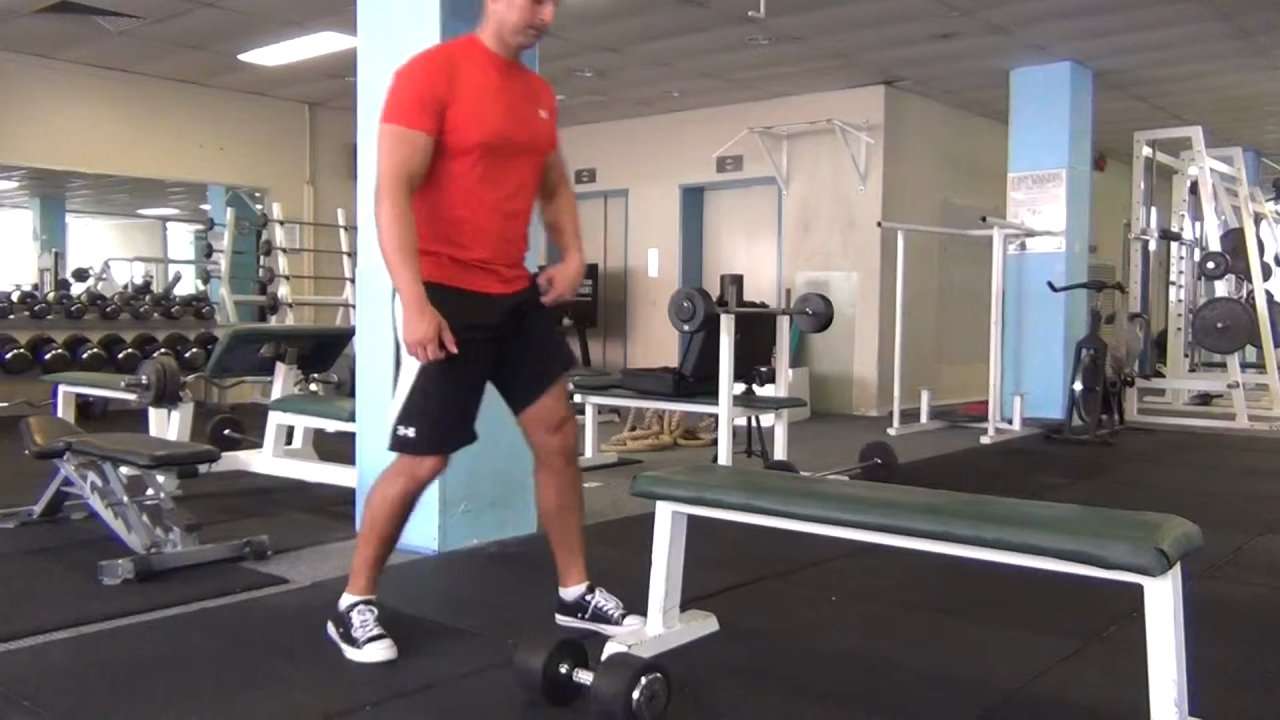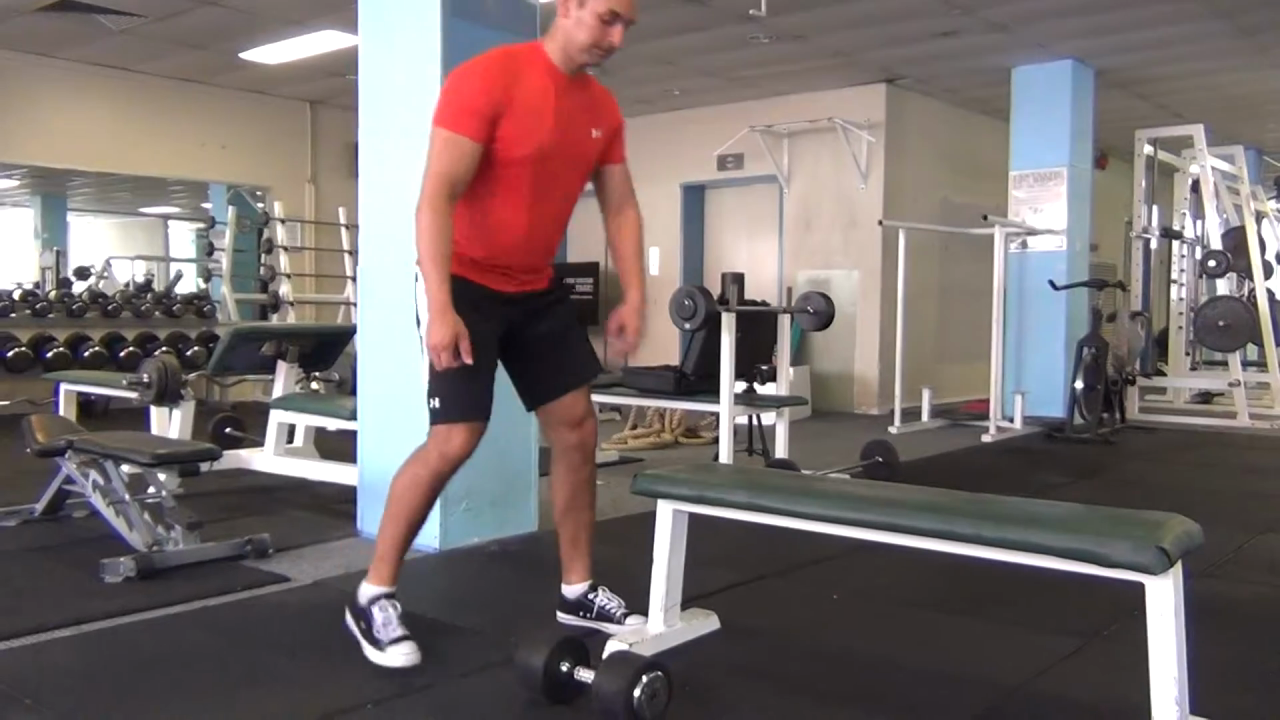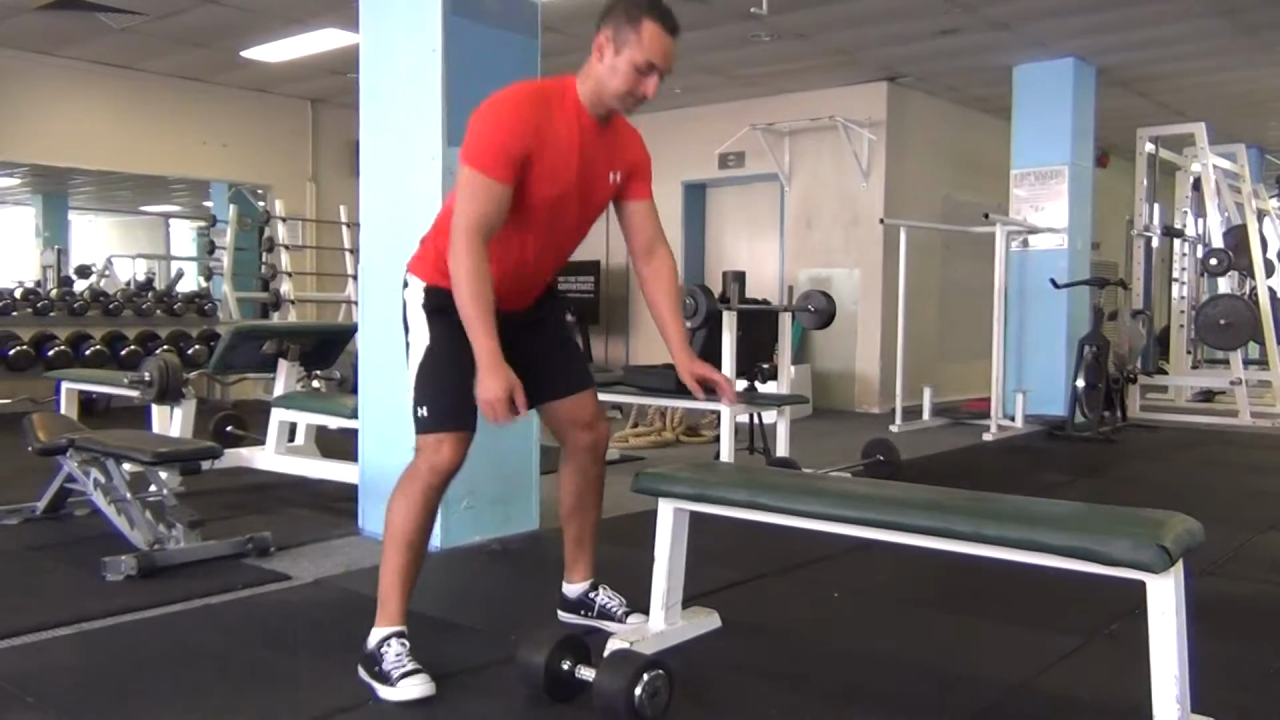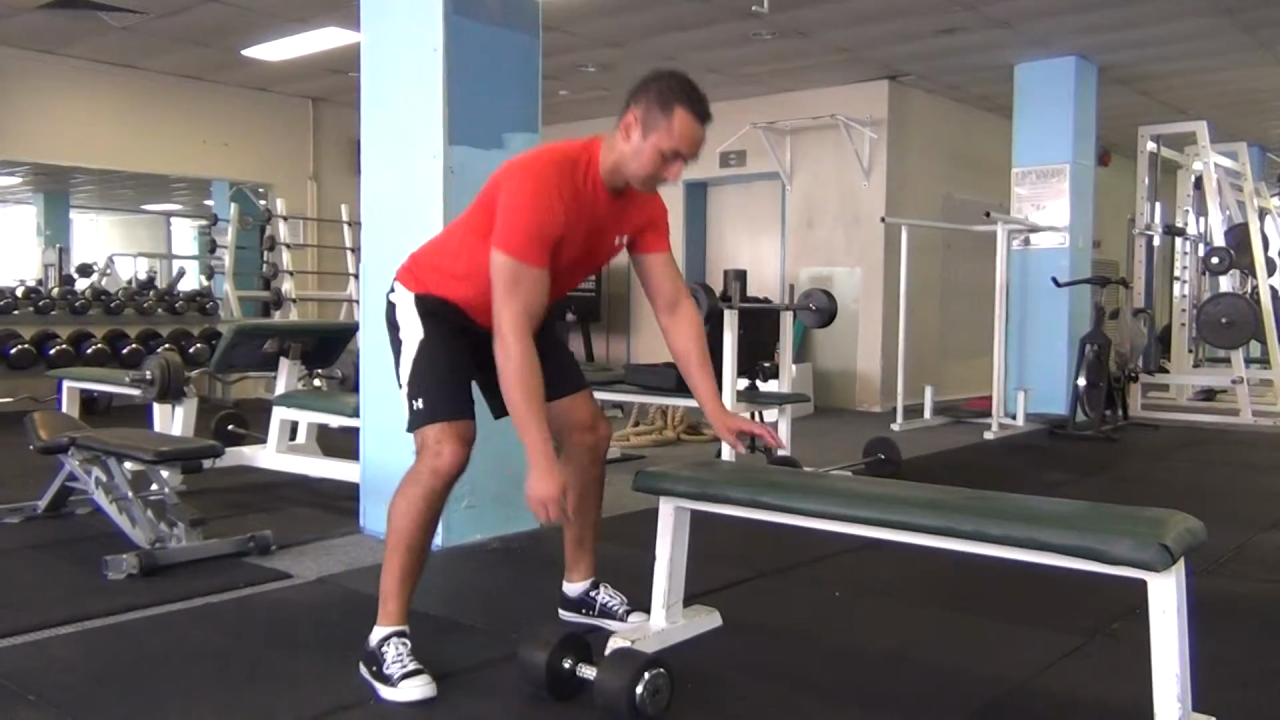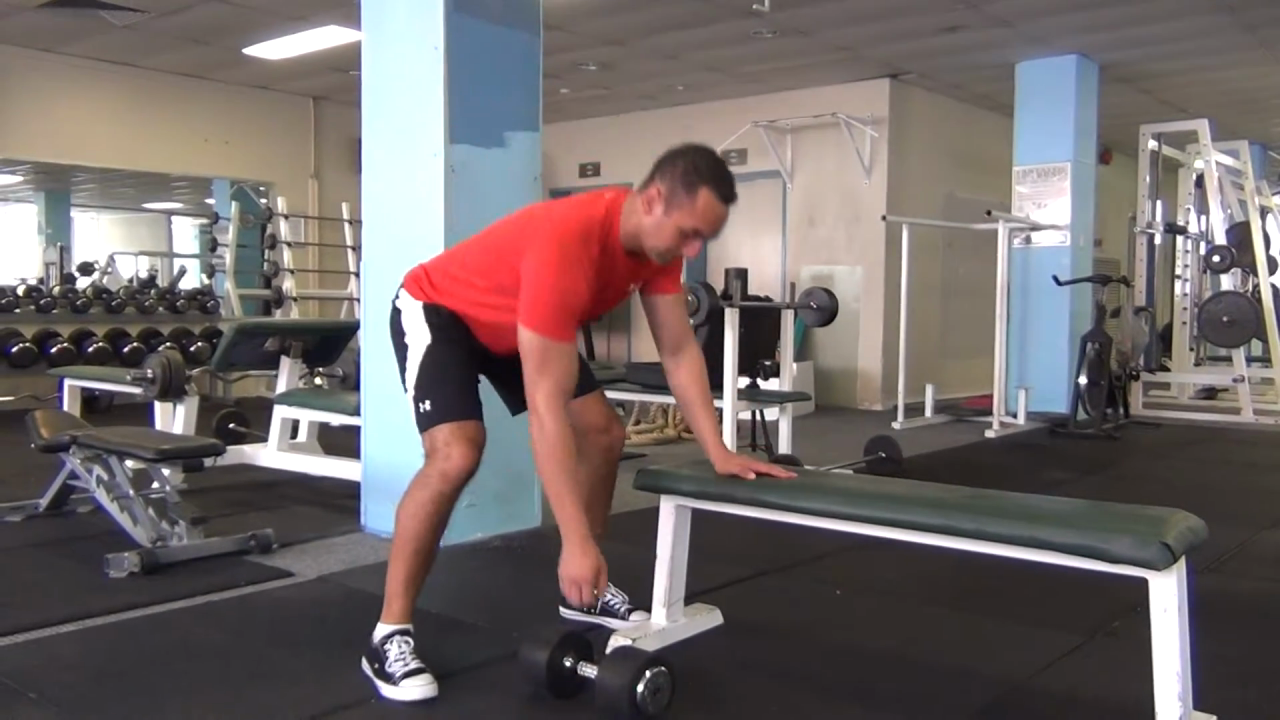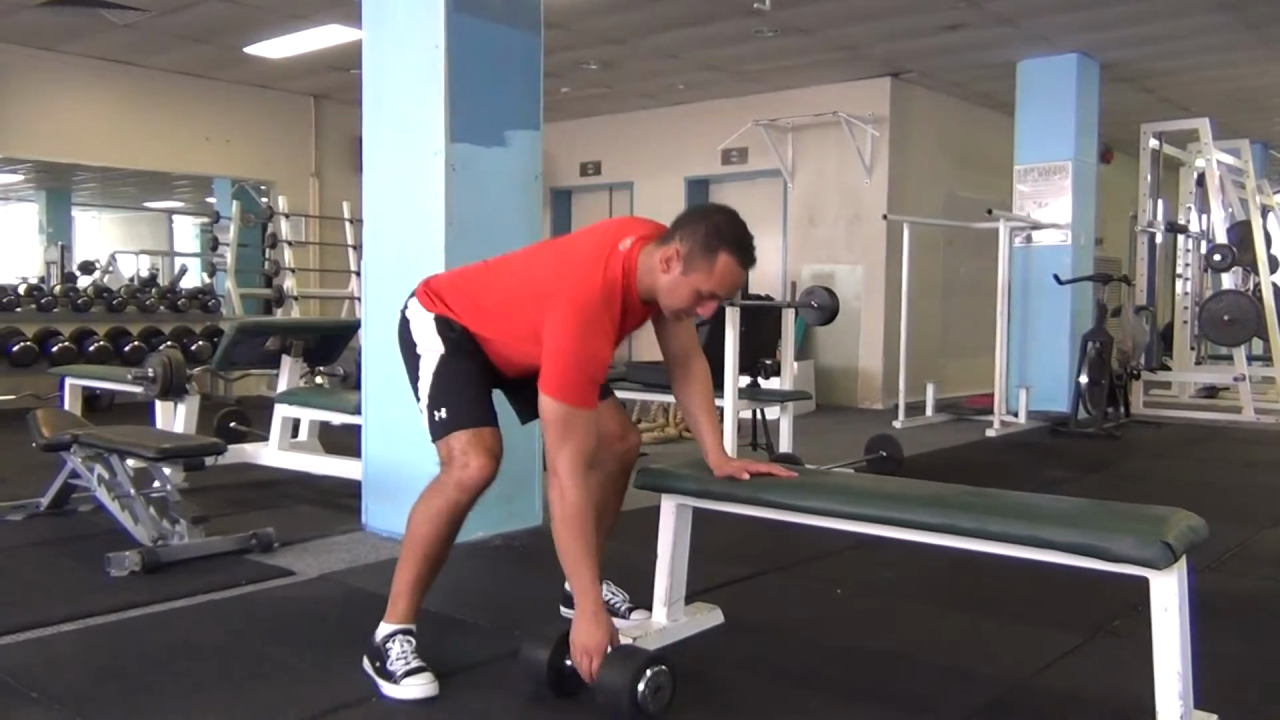
dt=0.2s
person 1, frame 1
left shoulder: (537, 93)
right shoulder: (430, 73)
left elbow: (554, 183)
right elbow: (393, 195)
left wrist: (572, 252)
right wrist: (415, 300)
left hip: (515, 293)
right hip: (441, 296)
left knee: (559, 437)
right knee: (421, 460)
left ankle: (575, 592)
right ankle: (354, 603)
person 1, frame 2
left shoulder: (602, 108)
right shoulder: (488, 78)
left elbow: (620, 204)
right elbow: (437, 198)
left wrist: (632, 291)
right wrist: (440, 307)
left hip: (537, 290)
right hip: (467, 285)
left knee: (577, 431)
right knee: (454, 442)
left ankle: (578, 590)
right ankle: (375, 593)
person 1, frame 3
left shoulder: (626, 146)
right shoulder: (513, 114)
left elbow: (650, 250)
right elbow: (468, 241)
left wrist: (682, 353)
right wrist: (489, 359)
left hip: (529, 298)
right hip: (447, 289)
left knee: (587, 431)
right knee: (442, 452)
left ankle: (578, 590)
right ankle: (386, 633)
person 1, frame 4
left shoulder: (642, 205)
right shoulder: (539, 183)
left elbow: (674, 306)
right elbow: (509, 328)
left wrist: (714, 408)
right wrist: (539, 462)
left hip: (518, 313)
right hip: (434, 301)
left knee: (589, 433)
right knee: (444, 454)
left ankle: (578, 589)
right ankle: (386, 634)
person 1, frame 5
left shoulder: (656, 241)
right shoulder: (565, 246)
left elbow: (679, 349)
right elbow: (548, 406)
left wrist: (718, 451)
right wrist: (577, 543)
left hip: (519, 330)
right hip: (437, 309)
left knee: (604, 434)
right knee: (456, 457)
left ankle: (585, 593)
right ankle: (390, 633)
person 1, frame 6
left shoulder: (661, 262)
right shoulder: (584, 306)
left elbow: (686, 365)
right elbow: (565, 475)
left wrist: (717, 457)
right wrist: (593, 611)
left hip: (518, 333)
right hip: (445, 322)
left knee: (619, 442)
right knee: (473, 464)
left ankle: (579, 590)
right ankle: (392, 633)
